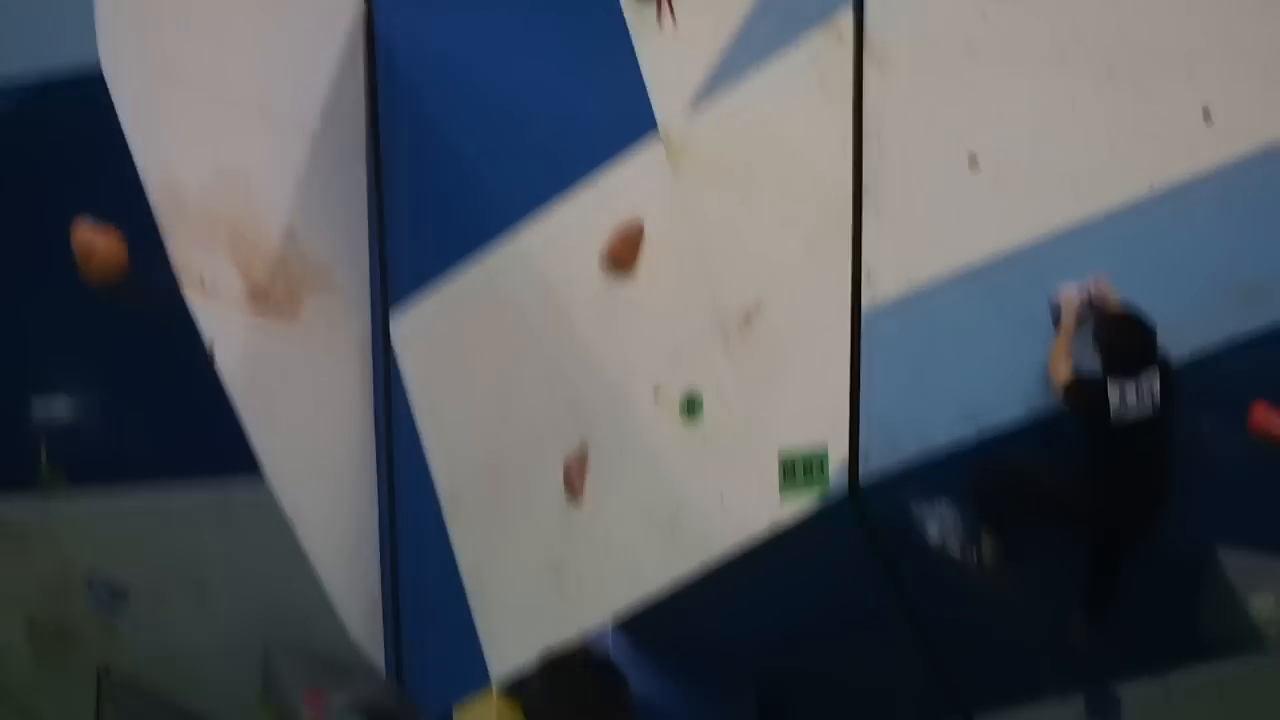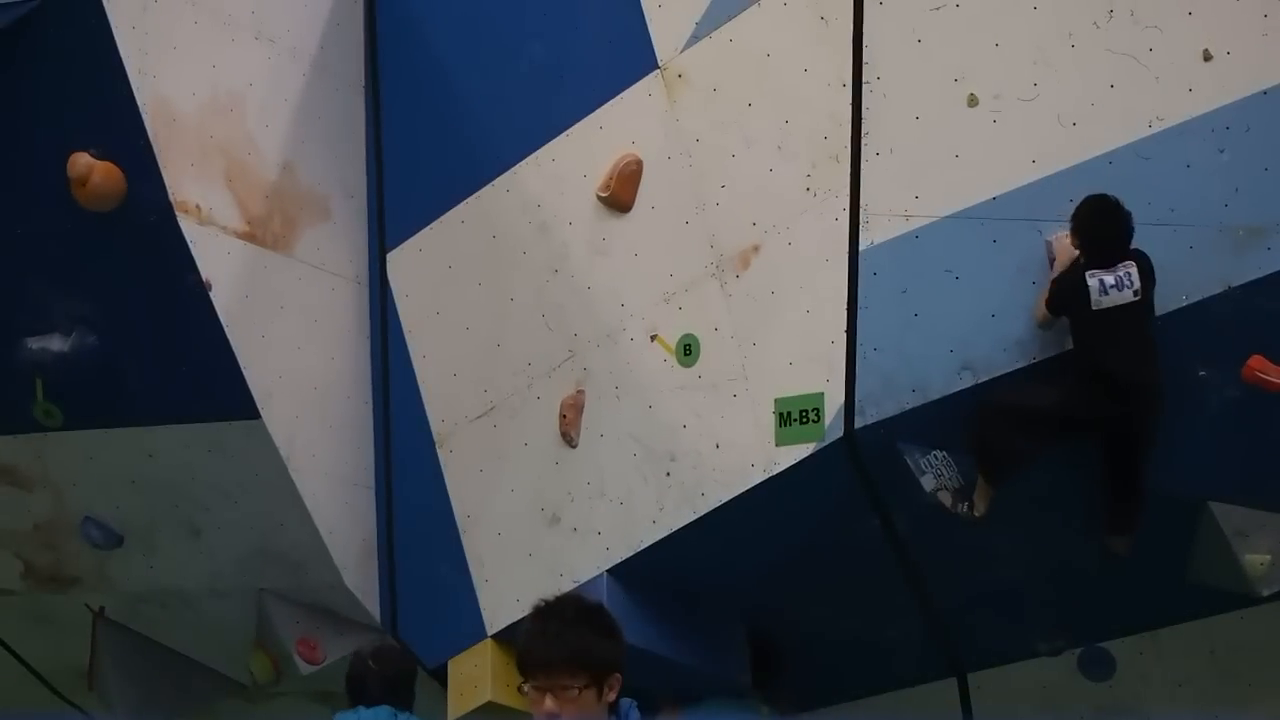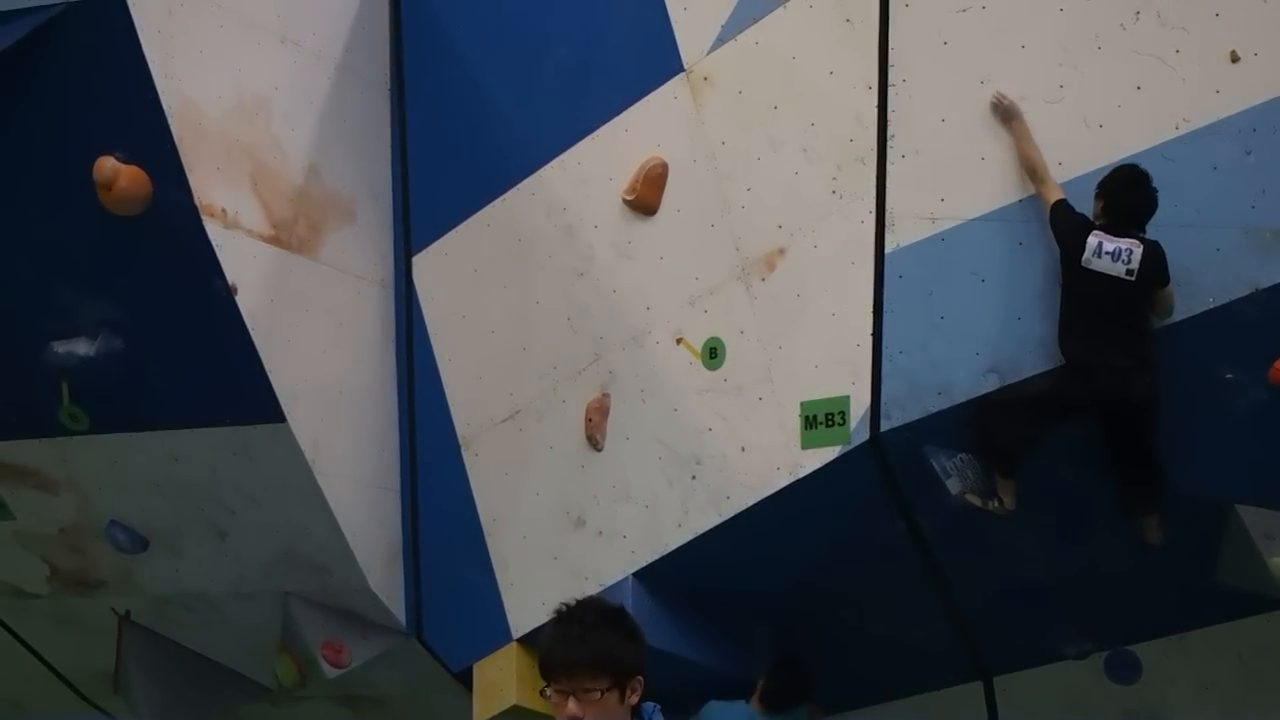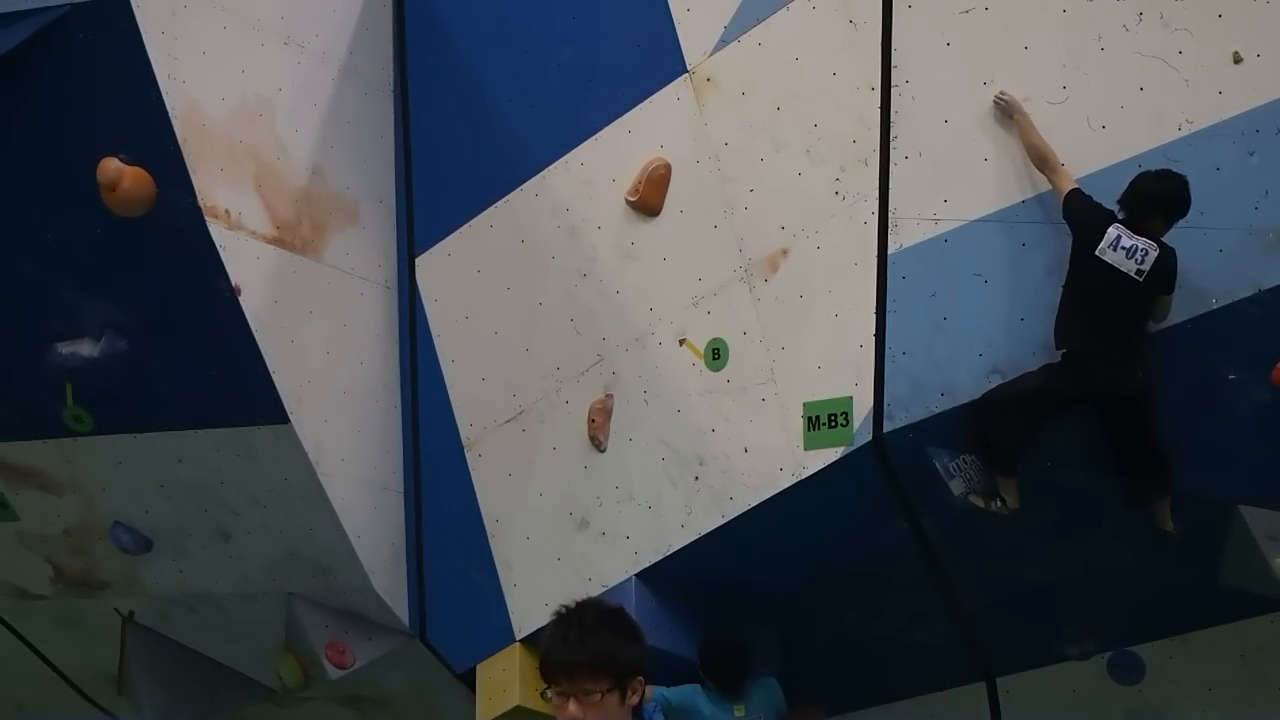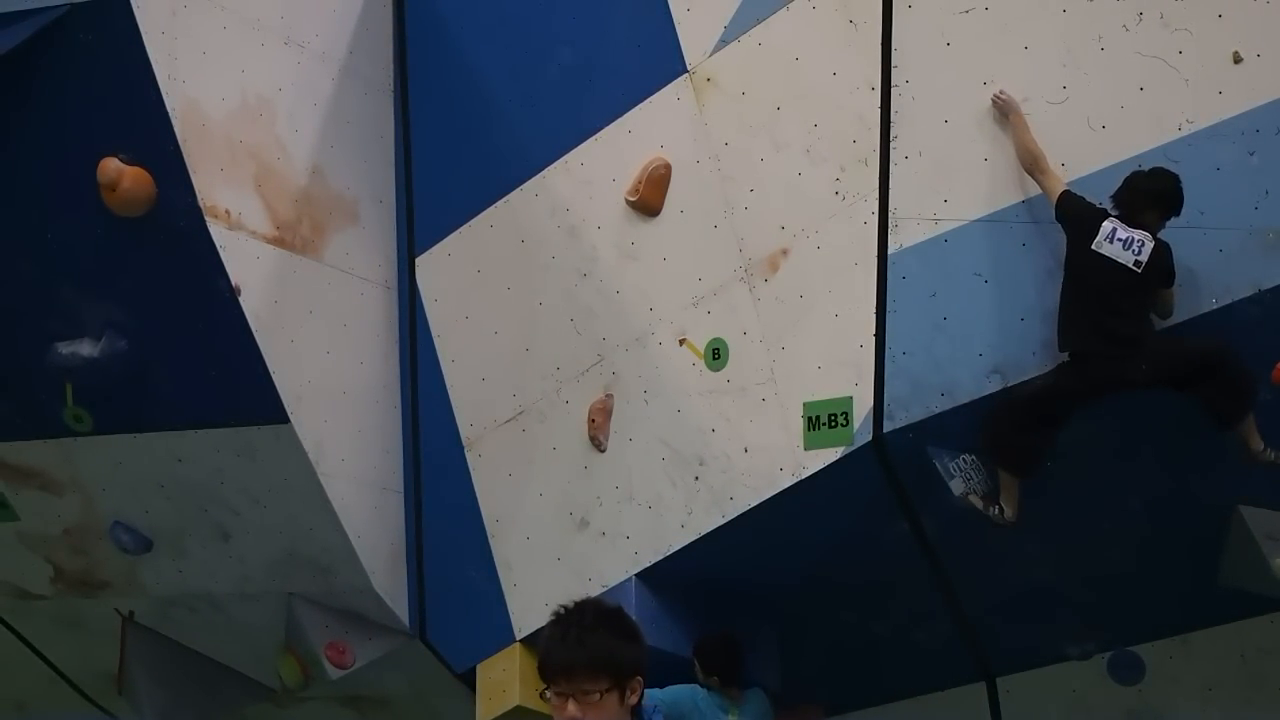
dt=1s
person 1, frame 1
left shoulder: (1094, 391)
right shoulder: (1161, 375)
left elbow: (1058, 372)
right elbow: (1136, 338)
left wrist: (1070, 320)
right wrist: (1115, 309)
left hip: (1100, 497)
right hip: (1145, 502)
left knee: (1000, 487)
right knee: (1109, 555)
left ankle: (990, 553)
right ankle: (1091, 619)
person 1, frame 2
left shoulder: (1072, 281)
right shoulder: (1142, 265)
left elbow: (1043, 319)
left wrist: (1060, 263)
left hip: (1090, 397)
right hip: (1143, 399)
left knee: (998, 415)
right knee: (1126, 469)
left ankle: (981, 501)
right ankle: (1120, 535)
person 1, frame 3
left shoulder: (1076, 235)
right shoulder: (1151, 254)
left elbow: (1039, 176)
right elbow: (1165, 310)
left wrist: (1015, 121)
left hip: (1082, 376)
right hip: (1135, 382)
left knee: (998, 413)
right knee: (1136, 454)
left ankle: (1004, 498)
right ankle: (1149, 526)
person 1, frame 4
left shoulder: (1094, 224)
right shoulder: (1164, 258)
left elbow: (1049, 166)
right elbow: (1159, 315)
left wrist: (1018, 116)
left hip: (1080, 368)
right hip: (1132, 375)
left knee: (995, 411)
right knee: (1141, 448)
left ankle: (1008, 498)
right ankle: (1165, 523)
person 1, frame 5
left shoulder: (1088, 222)
right shoulder: (1158, 251)
left elbow: (1037, 168)
right elbow: (1164, 310)
left wrist: (1014, 114)
left hip: (1089, 365)
right hip: (1146, 359)
left knee: (1014, 417)
right knee: (1223, 361)
left ankle: (1006, 506)
